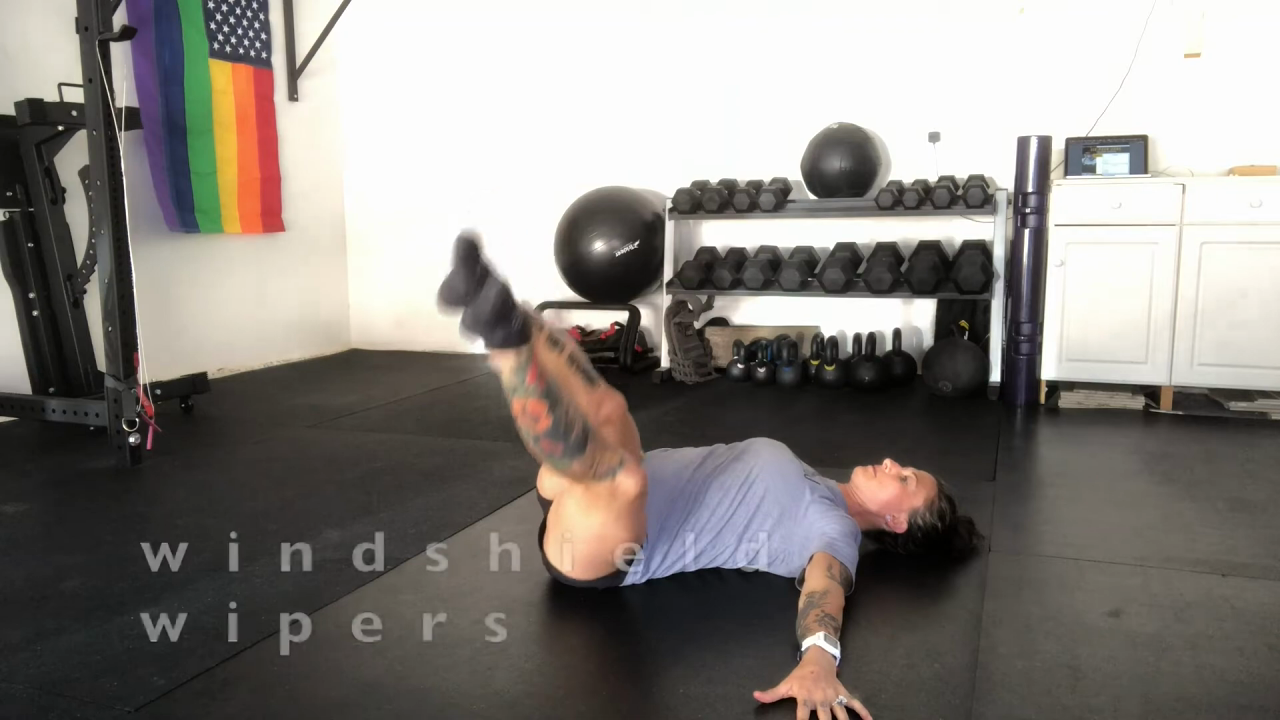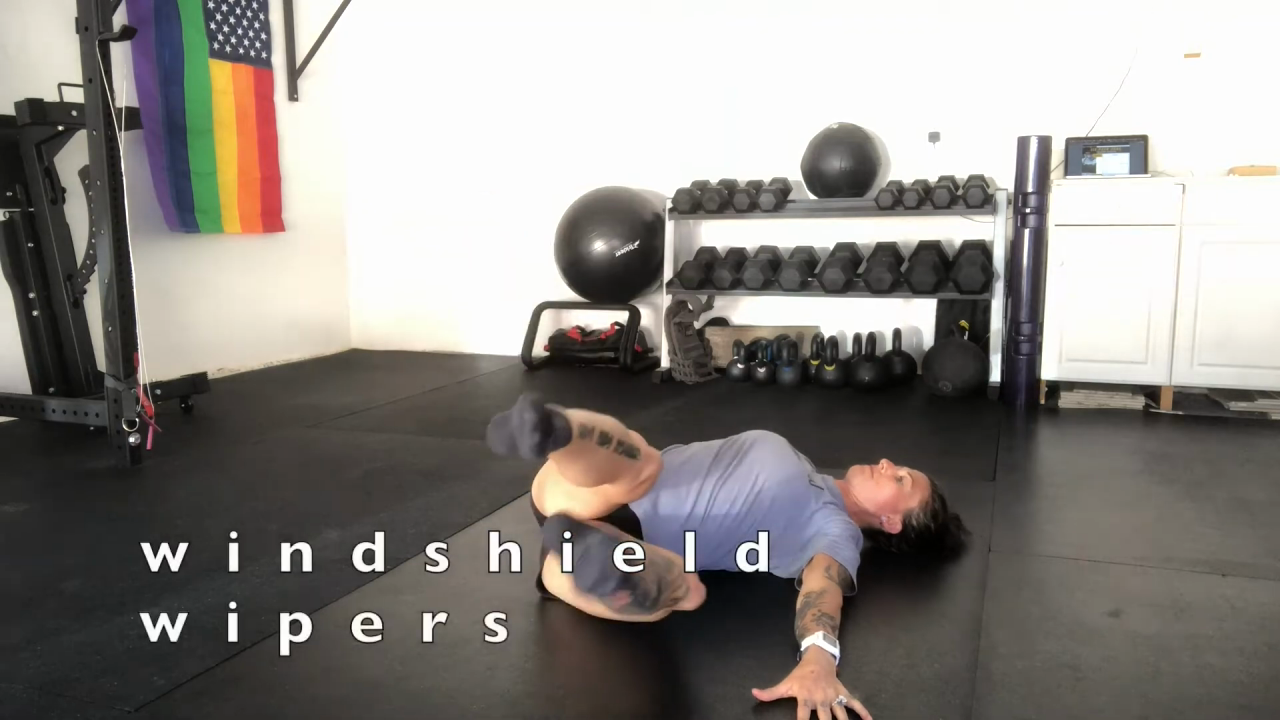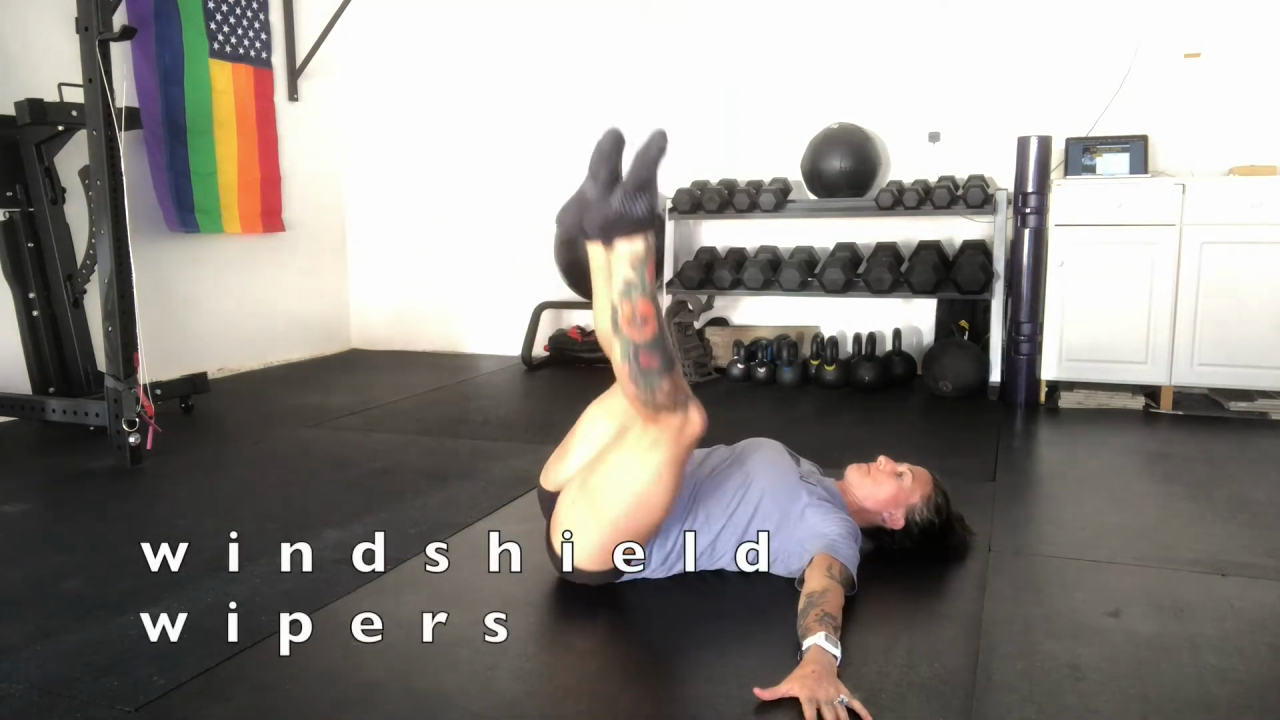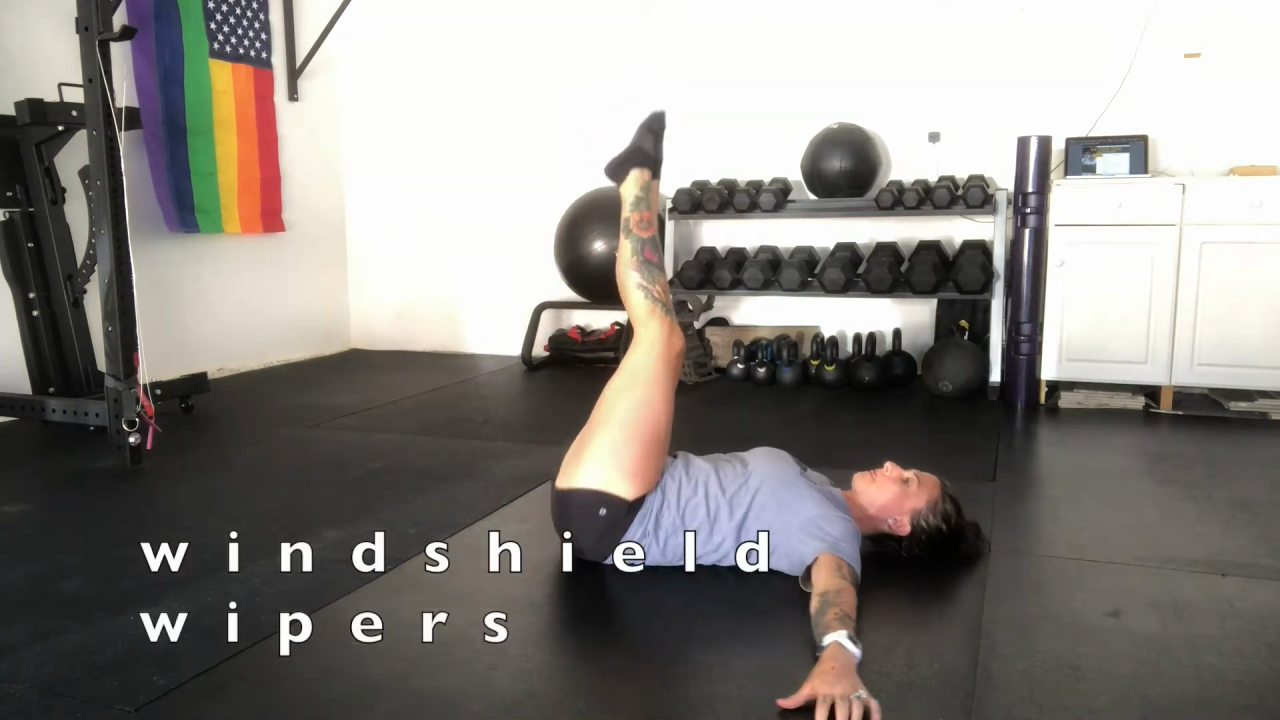
dt=0.7s
person 1, frame 1
left shoulder: (836, 531)
right shoulder: (811, 484)
left elbow: (823, 593)
left wrist: (817, 656)
left knee: (621, 476)
right knee: (604, 409)
left ankle: (507, 337)
person 1, frame 2
left shoulder: (836, 534)
right shoulder: (795, 471)
left elbow: (821, 595)
left wrist: (816, 662)
right hip: (603, 494)
left knee: (678, 586)
right knee: (636, 461)
person 1, frame 3
left shoulder: (834, 530)
right shoulder: (804, 478)
left elbow: (823, 593)
left wrist: (819, 660)
left hip: (585, 539)
left knee: (677, 414)
left ankle: (626, 231)
right ankle: (603, 229)
person 1, frame 4
left shoulder: (836, 536)
right shoulder: (821, 492)
left elbow: (833, 589)
left wrist: (838, 656)
left hip: (602, 514)
left knee: (660, 333)
